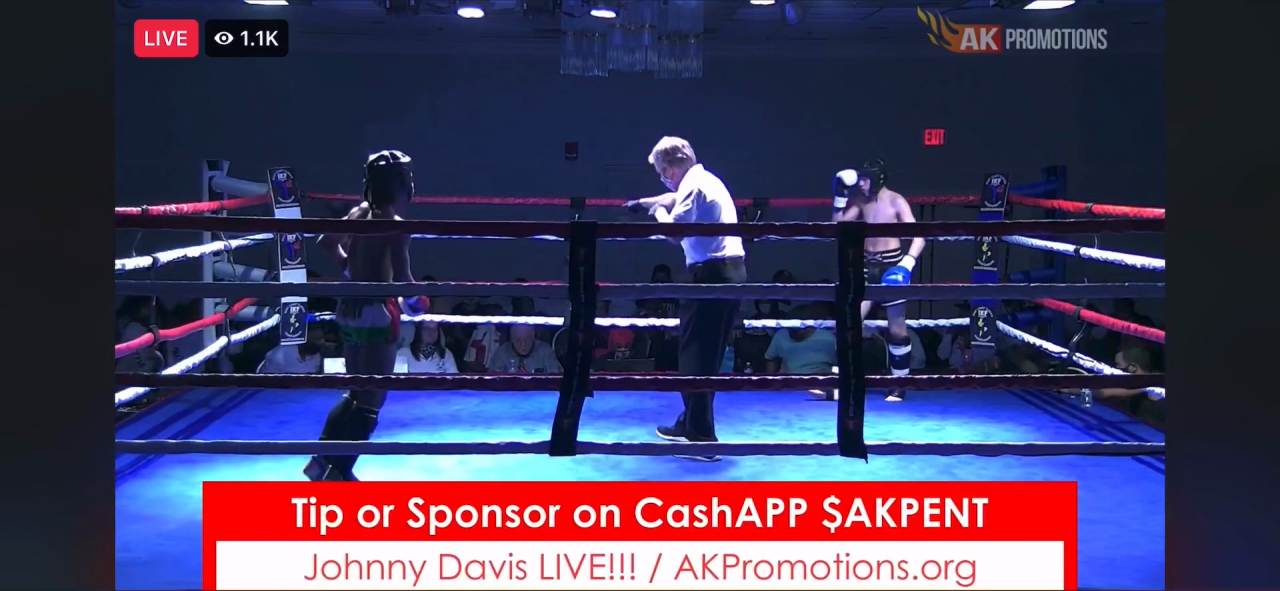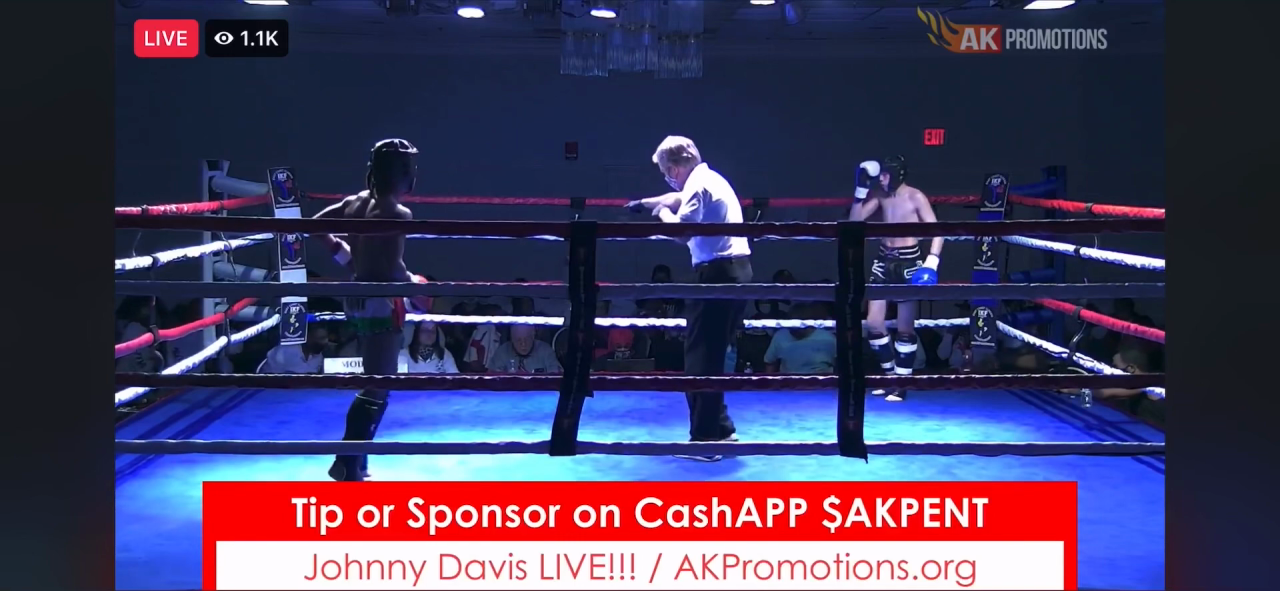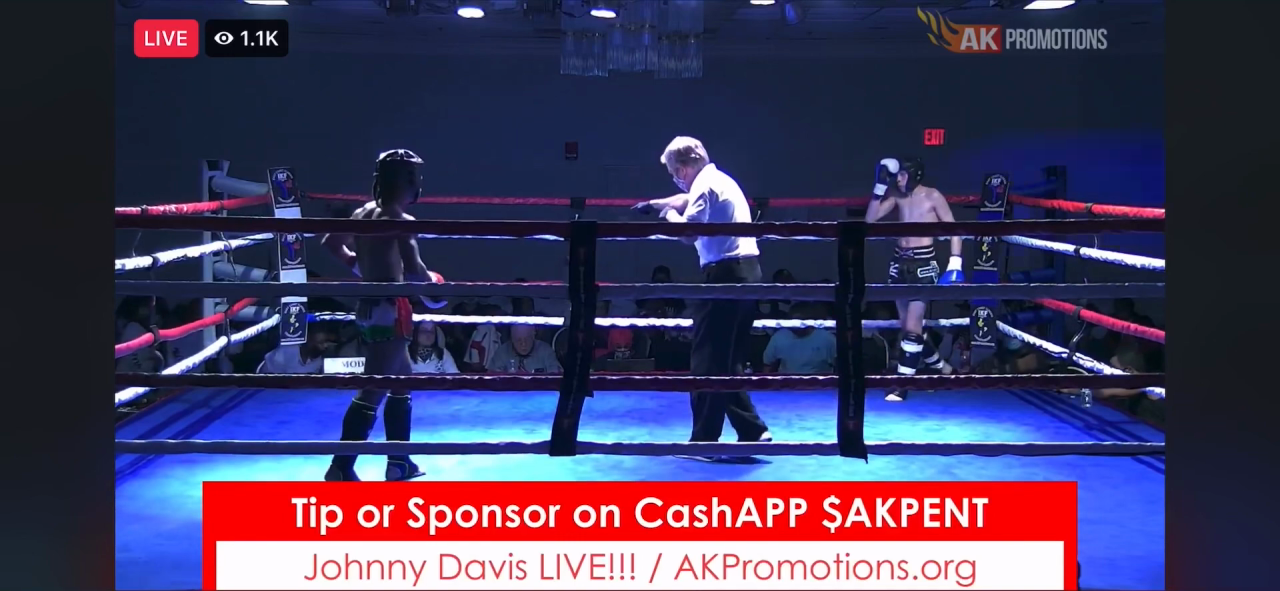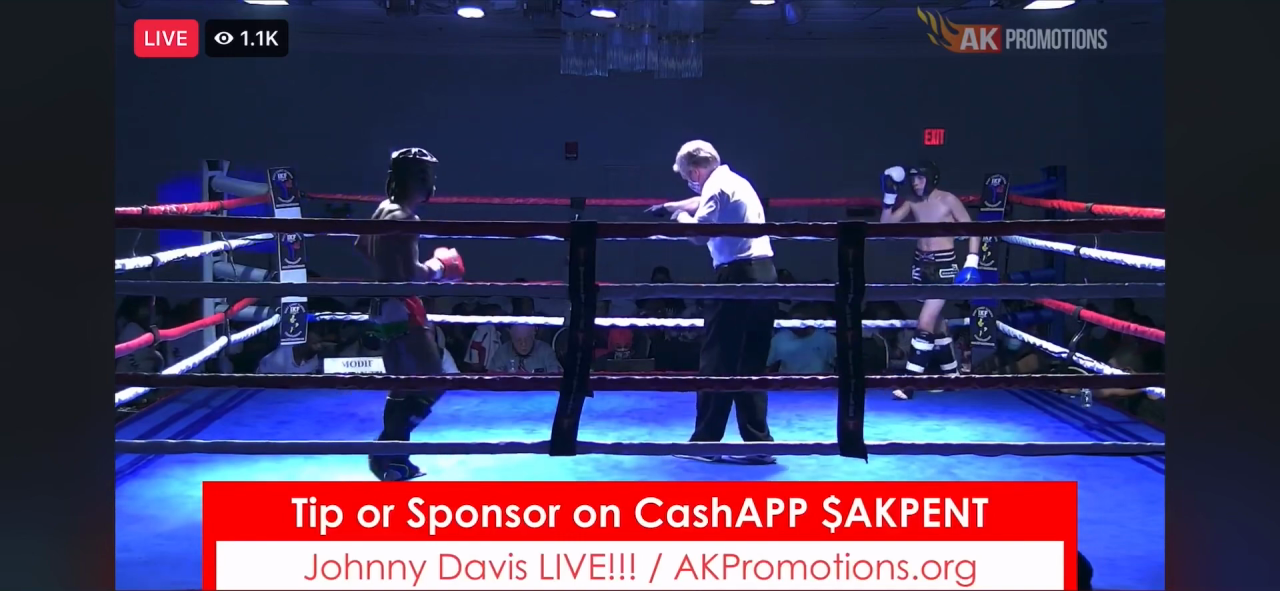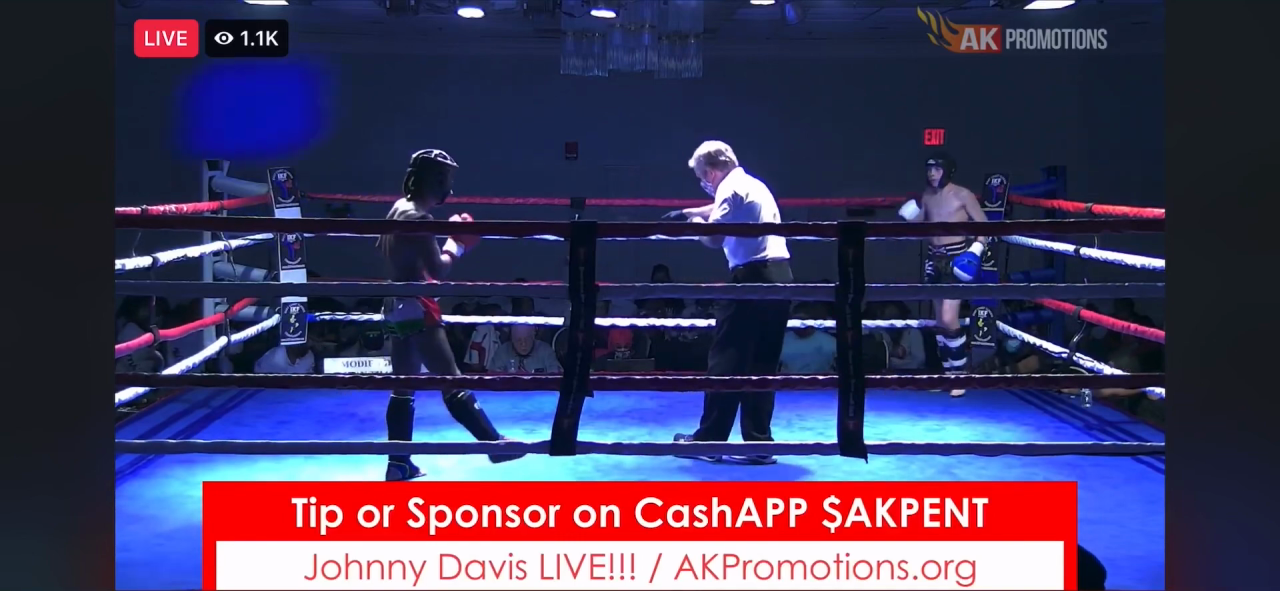
dt=0.2s
person 1, frame 1
left shoulder: (357, 213)
right shoulder: (395, 225)
left elbow: (326, 242)
right elbow: (401, 277)
right wrist: (411, 298)
left hip: (349, 310)
right hip: (376, 313)
left knee: (357, 394)
right knee: (372, 399)
left ankle: (321, 461)
right ankle: (340, 470)
person 1, frame 2
left shoulder: (357, 202)
right shoulder: (398, 213)
left elbow: (317, 224)
right elbow: (393, 267)
left wrist: (347, 253)
right wrist: (412, 283)
left hip: (357, 299)
right hip: (381, 303)
left knee: (373, 386)
right knee: (377, 390)
person 1, frame 3
left shoulder: (365, 212)
right shoulder: (401, 221)
left elbow: (330, 242)
right elbow: (413, 272)
left hip: (368, 307)
right hip: (388, 311)
left knee: (401, 386)
right knee: (371, 395)
person 1, frame 4
left shoulder: (384, 209)
right shoulder: (404, 218)
left elbow: (363, 246)
right elbow: (410, 273)
right wrist: (438, 266)
left hip: (383, 307)
right hip: (401, 309)
left knee: (401, 388)
person 1, frame 5
left shoulder: (400, 207)
right shoulder: (418, 217)
left elbow: (382, 247)
right elbow: (438, 270)
right wrist: (456, 244)
left hip: (396, 307)
right hip: (416, 308)
left knee: (403, 390)
right knee: (451, 381)
right ankle: (492, 443)
person 2, frame 1
left shoulder: (693, 185)
right shoulder: (708, 180)
right elbow: (678, 199)
left wrist: (658, 211)
right wrist: (646, 201)
left hip: (711, 274)
right hip: (731, 271)
left knee: (696, 357)
right knee: (708, 357)
left ankle: (701, 440)
right ankle: (690, 426)
person 2, frame 2
left shoulder: (698, 185)
right shoulder: (711, 179)
right elbow: (680, 199)
left wrist: (662, 211)
right wrist: (646, 202)
left hip: (718, 273)
right hip: (737, 271)
left knee: (702, 358)
right knee: (712, 357)
left ankle: (705, 440)
right ankle: (720, 428)
person 2, frame 3
left shoulder: (705, 186)
right shoulder: (720, 180)
left elbow: (687, 232)
right elbow: (688, 200)
left wrist: (668, 214)
right wrist: (654, 203)
left hip: (725, 274)
right hip: (747, 272)
left knee: (708, 360)
right knee: (726, 361)
left ankle: (705, 441)
right ankle: (753, 430)
person 2, frame 4
left shoulder: (716, 186)
right shoulder: (735, 182)
left elbow: (699, 233)
right elbow: (703, 204)
left wrist: (680, 215)
right wrist: (668, 206)
left hip: (739, 276)
right hip: (762, 274)
left knee: (717, 361)
right knee: (749, 366)
left ankle: (705, 441)
right ankle: (758, 441)
person 2, frame 5
left shoulder: (730, 188)
right shoulder: (753, 184)
left elbow: (713, 238)
left wrist: (695, 220)
right wrist: (687, 211)
left hip: (753, 278)
right hip: (778, 276)
left knee: (726, 361)
right knee: (761, 366)
left ankle: (709, 439)
right ankle: (759, 442)
person 3, frame 1
left shoulder: (896, 201)
right shoulder: (862, 201)
left elbow: (918, 237)
left wrist: (905, 264)
right wrist: (841, 197)
left hip: (891, 266)
right hip: (867, 266)
left knee: (896, 330)
left ankle: (898, 387)
person 3, frame 2
left shoulder: (916, 197)
right shoulder: (881, 195)
left elbow: (936, 232)
right elbow: (855, 220)
left wrist: (931, 264)
right wrist: (861, 188)
left hip: (908, 262)
right hip: (884, 260)
left knee: (904, 327)
right knee: (873, 324)
left ankle: (900, 385)
right ankle: (890, 373)
person 3, frame 3
left shoulder: (933, 196)
right shoulder: (897, 195)
right elbow: (870, 219)
left wrist: (955, 263)
right wrist: (880, 186)
left hip: (923, 262)
right hip: (900, 261)
left knee: (912, 327)
right knee: (908, 325)
left ankle: (902, 384)
right ankle: (940, 368)
person 3, frame 4
left shoulder: (949, 200)
right shoulder: (911, 201)
right elbow: (885, 225)
left wrist: (971, 262)
right wrist: (890, 195)
left hip: (944, 265)
right hip: (921, 264)
left knee: (925, 324)
right knee: (936, 325)
right ankle: (951, 376)
person 3, frame 5
left shoulder: (963, 195)
right shoulder: (927, 195)
left wrist: (976, 249)
right wrist: (908, 218)
left hip: (958, 259)
right hip: (934, 259)
left knee: (949, 320)
right knee: (943, 321)
left ankle: (960, 374)
right ankle: (951, 374)
